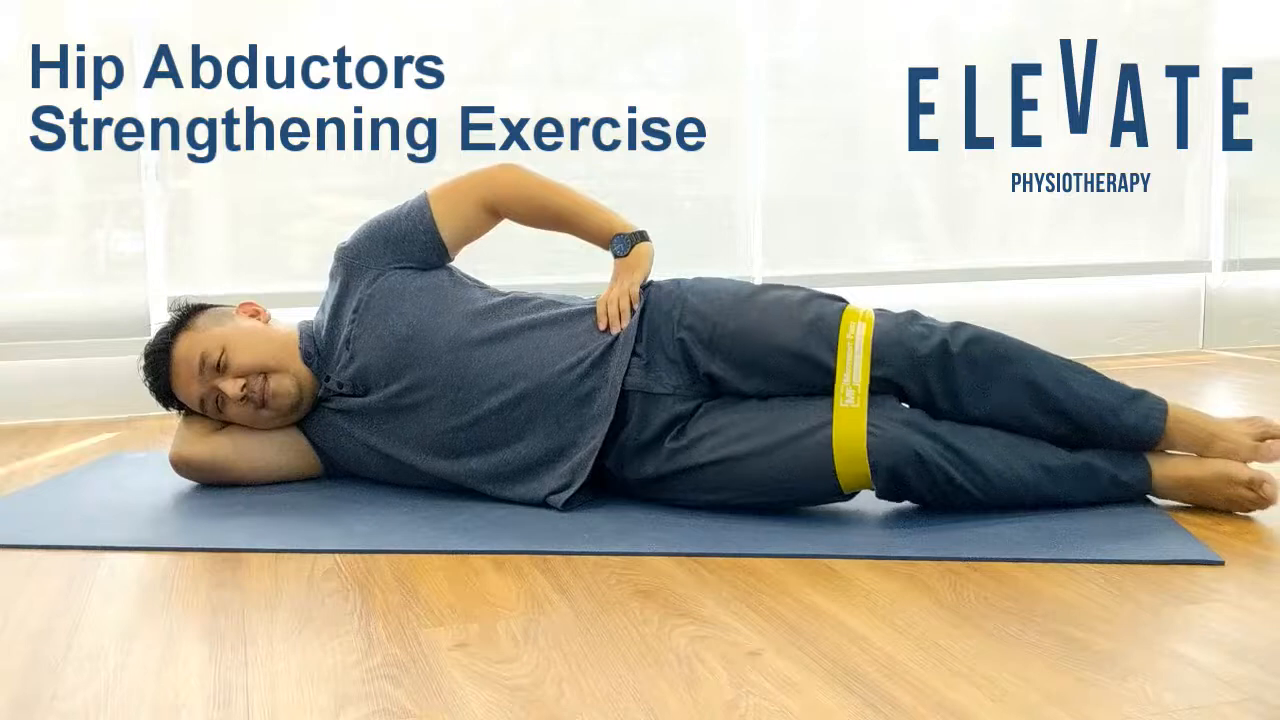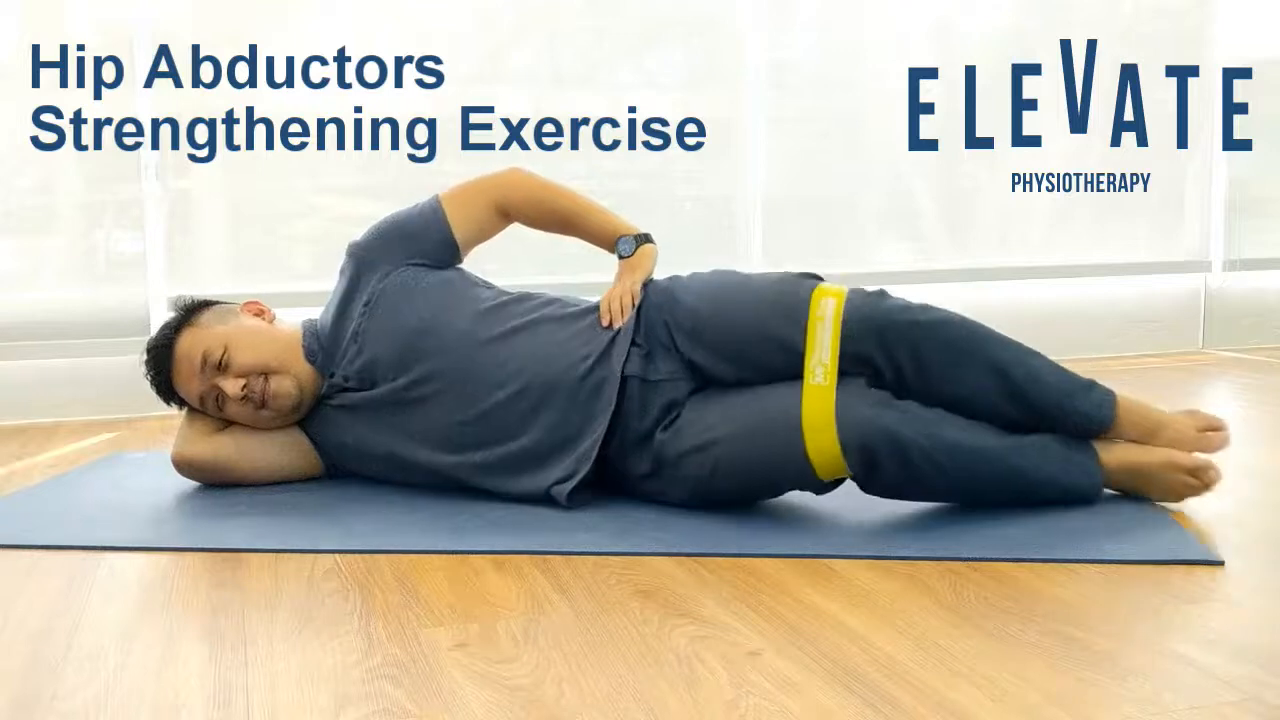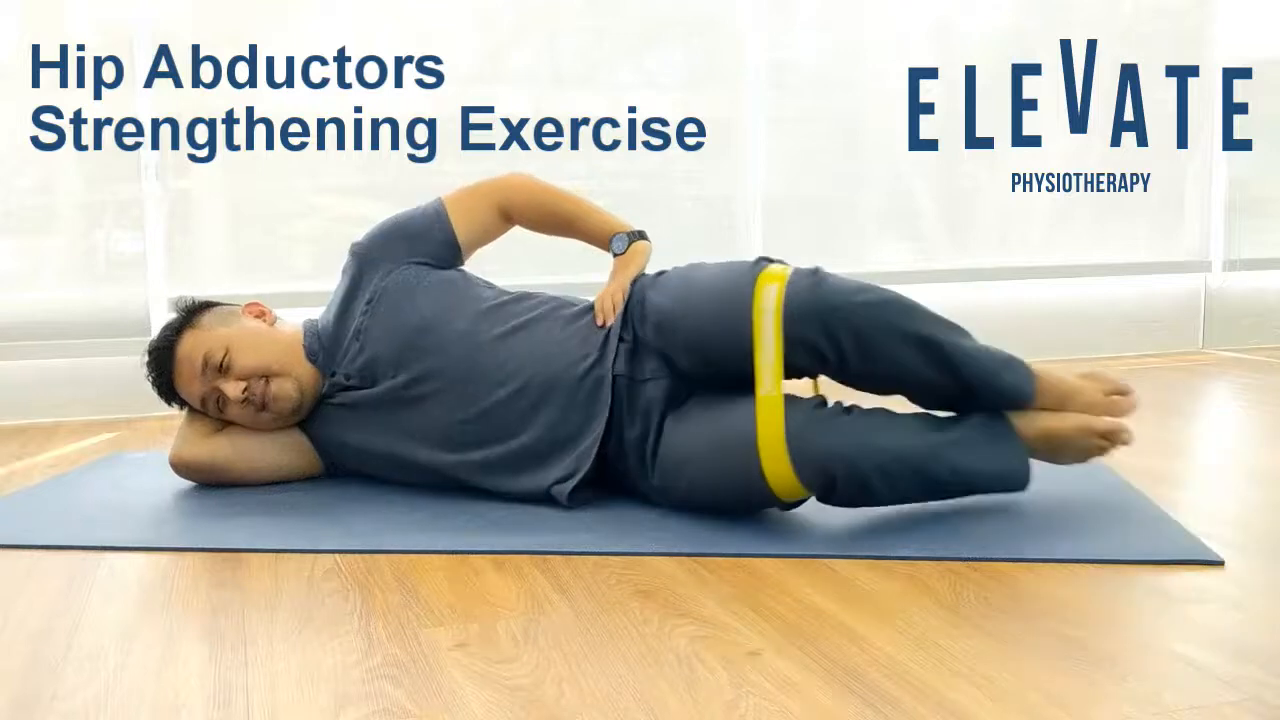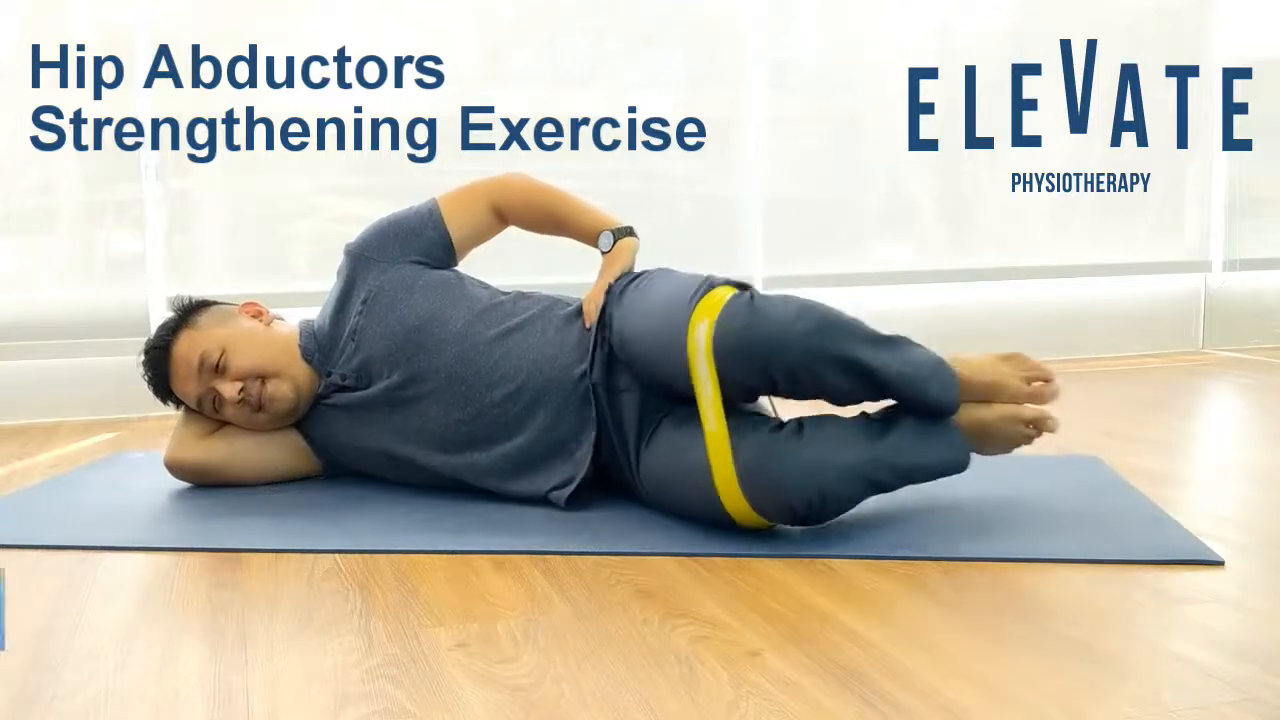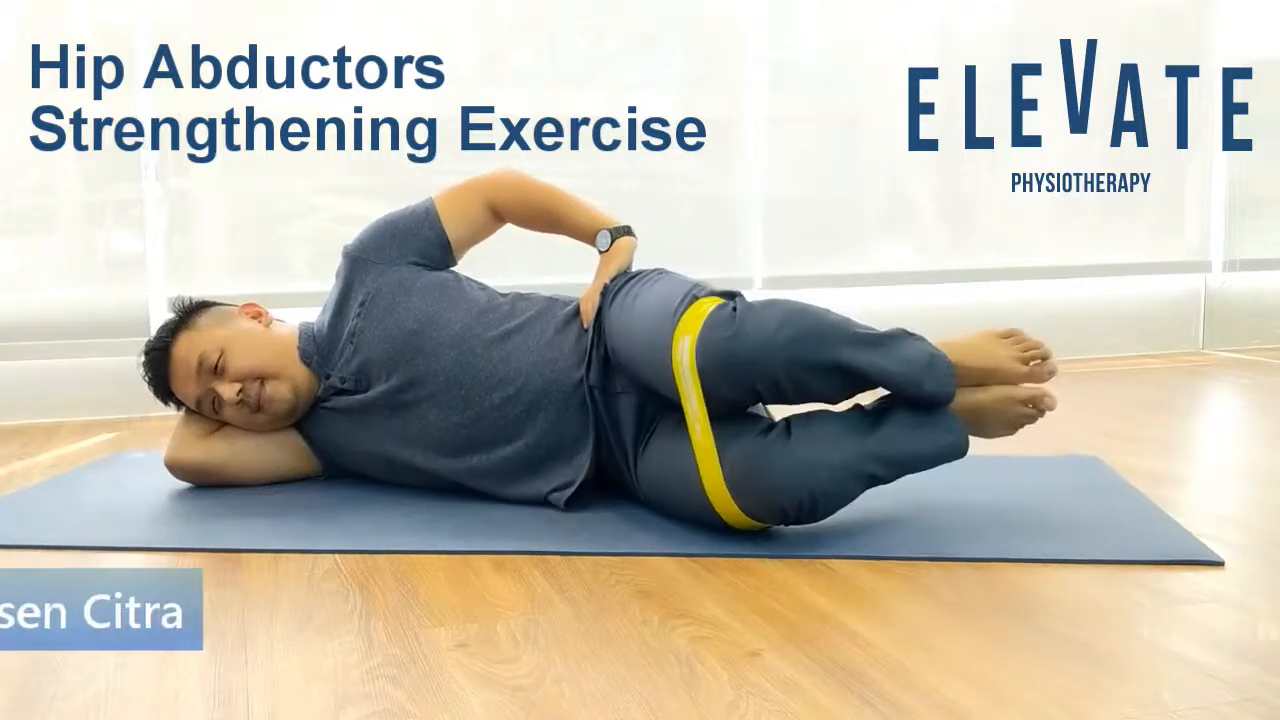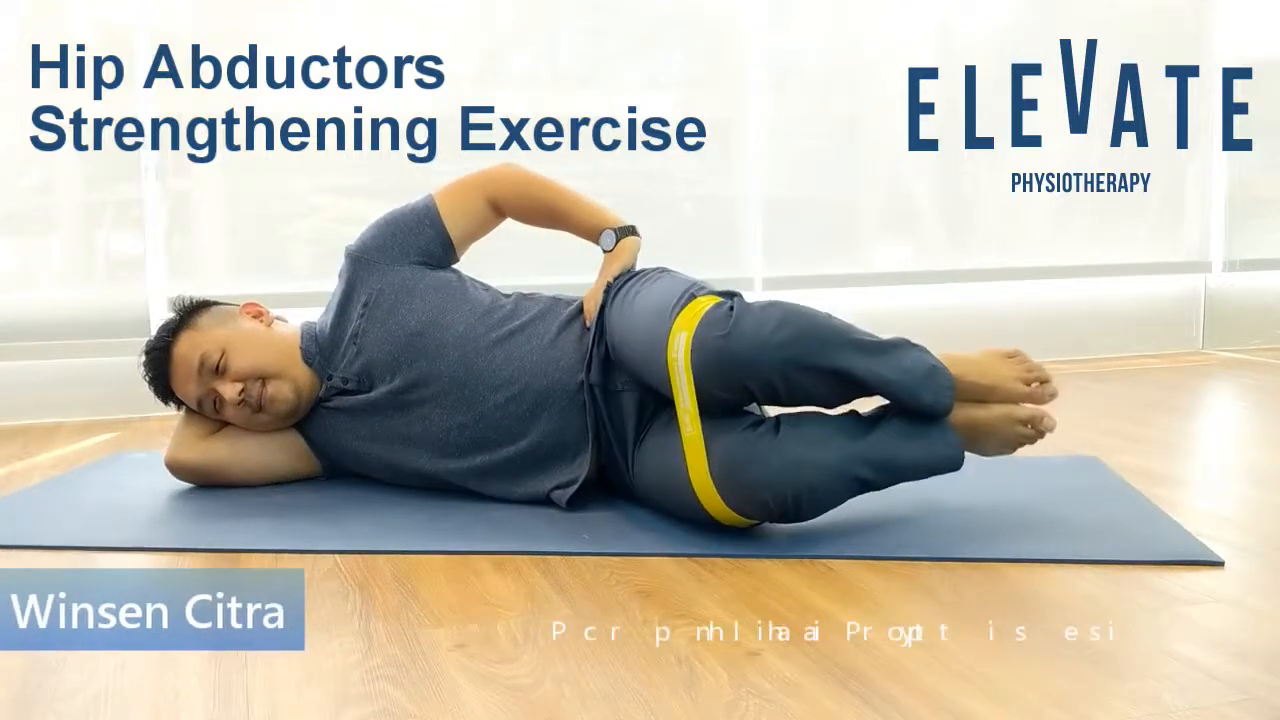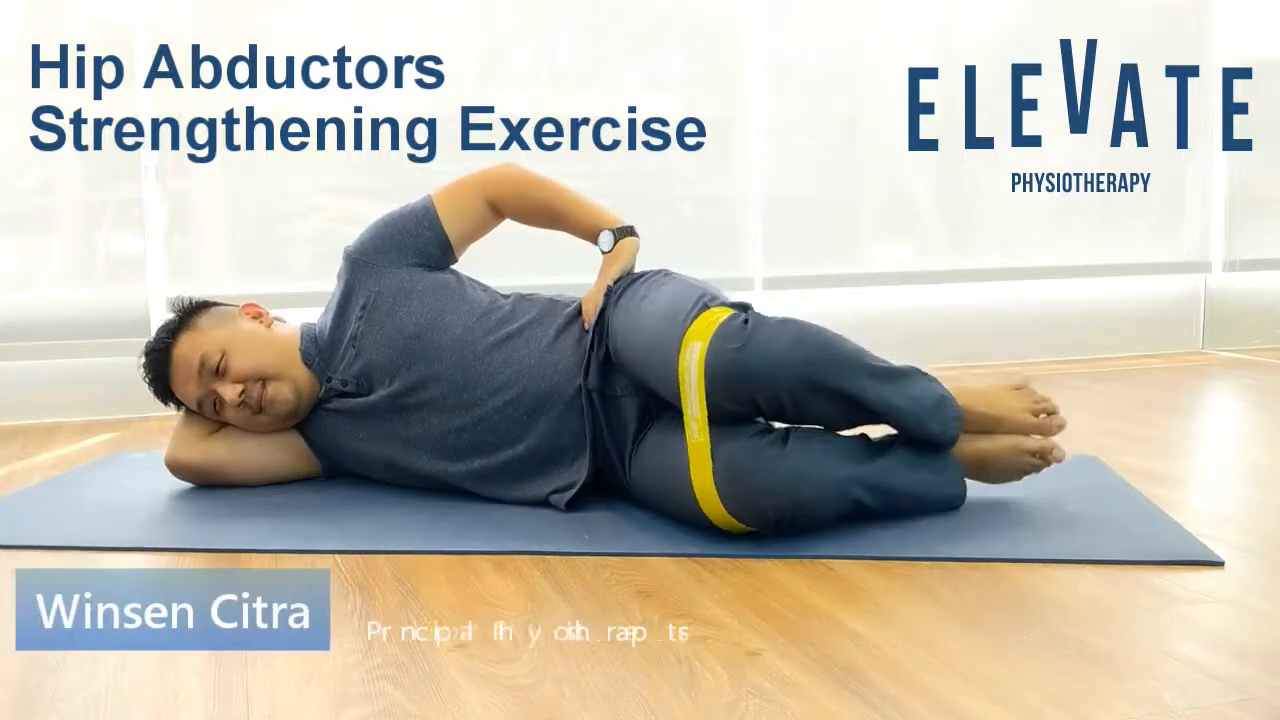
dt=0.2s
person 1, frame 1
left shoulder: (364, 270)
right shoulder: (331, 435)
left elbow: (498, 181)
left wrist: (628, 244)
left hip: (657, 339)
right hip: (652, 457)
left knee: (904, 355)
right knee: (894, 451)
left ankle: (1167, 423)
right ankle: (1155, 476)
person 1, frame 2
left shoulder: (371, 273)
right shoulder: (330, 435)
left elbow: (506, 186)
left wrist: (632, 247)
left hip: (653, 339)
right hip: (649, 454)
left knee: (871, 331)
right knee: (866, 431)
left ankle: (1119, 415)
right ankle: (1103, 467)
person 1, frame 3
left shoulder: (375, 270)
right shoulder: (329, 436)
left elbow: (509, 191)
left wrist: (627, 243)
left hip: (641, 337)
right hip: (644, 454)
left knee: (808, 310)
right knee: (821, 446)
left ankle: (1028, 389)
right ankle: (1021, 445)
person 1, frame 4
left shoulder: (372, 268)
right shoulder: (325, 434)
left elbow: (504, 191)
left wrist: (616, 241)
left hip: (625, 331)
right hip: (634, 449)
left knee: (742, 337)
right knee: (785, 476)
left ankle: (943, 380)
right ankle: (955, 431)
person 1, frame 5
left shoulder: (368, 270)
right shoulder: (324, 435)
left elbow: (498, 189)
left wrist: (612, 238)
left hip: (621, 329)
right hip: (630, 453)
left knee: (726, 351)
right knee: (778, 479)
left ankle: (935, 364)
right ankle: (955, 418)
person 1, frame 6
left shoulder: (372, 269)
right shoulder: (327, 436)
left elbow: (500, 183)
left wrist: (617, 236)
left hip: (628, 329)
right hip: (628, 454)
left knee: (724, 351)
right knee: (763, 475)
left ankle: (937, 378)
right ankle: (952, 432)
person 1, frame 7
left shoulder: (368, 272)
right shoulder: (324, 437)
left elbow: (497, 181)
left wrist: (615, 236)
left hip: (629, 327)
right hip: (627, 454)
left knee: (734, 359)
right knee: (760, 482)
left ankle: (942, 406)
right ankle: (953, 460)
